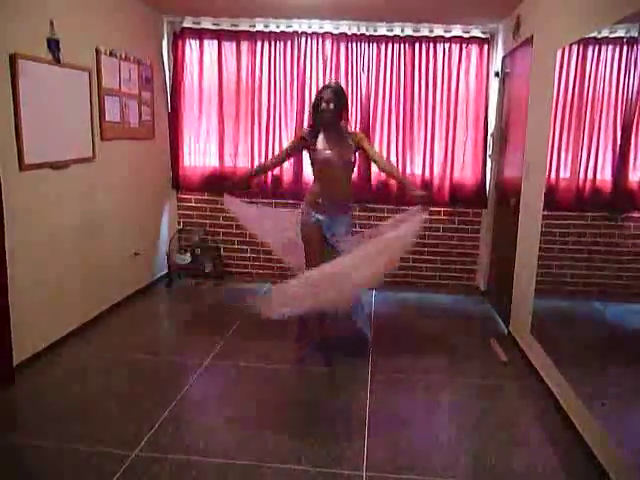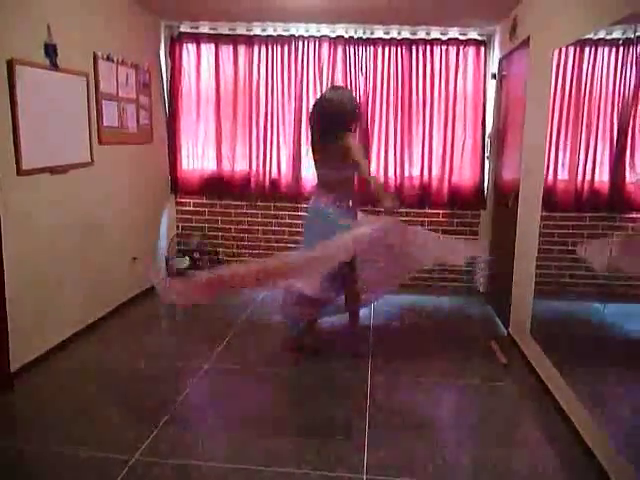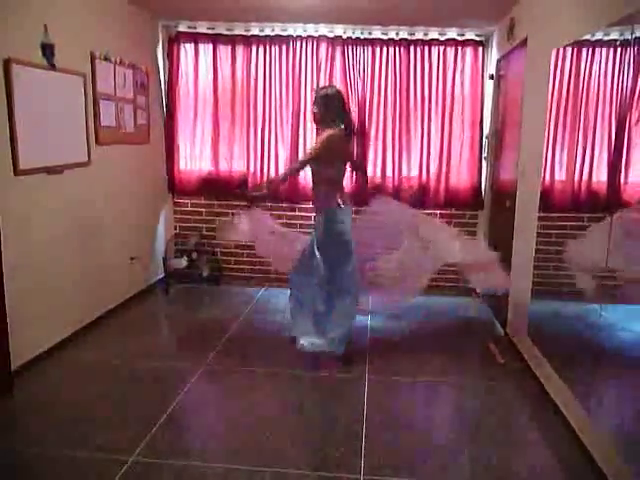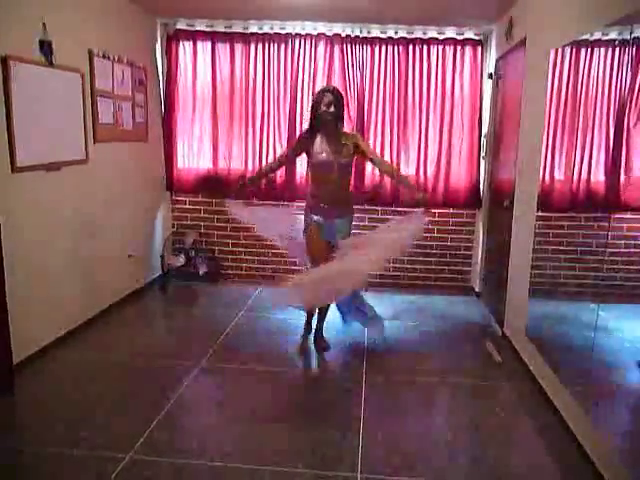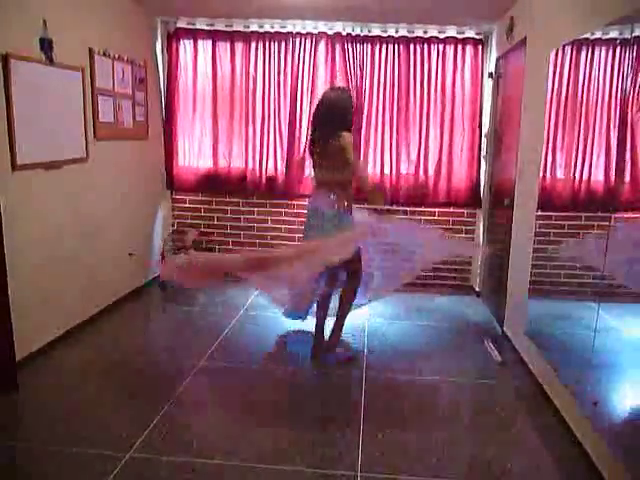
dt=0.4s
person 1, frame 1
left shoulder: (354, 138)
right shoulder: (310, 135)
left elbow: (381, 161)
right elbow: (277, 159)
left wrist: (408, 185)
right wrist: (243, 178)
left hip: (342, 214)
right hip: (315, 212)
left ankle: (319, 333)
right ankle: (305, 338)
person 1, frame 2
left shoulder: (317, 138)
right shoulder: (348, 139)
right elbow: (365, 171)
right wrist: (386, 199)
left hip: (318, 209)
right hip: (339, 212)
left knee: (321, 276)
right knee: (347, 276)
left ankle: (302, 334)
person 1, frame 3
left shoulder: (330, 137)
right shoulder: (340, 137)
left elbow: (299, 164)
right elbow: (357, 167)
left wrist: (267, 188)
right wrist: (368, 187)
left hip: (330, 211)
right hip: (334, 209)
left knee: (331, 276)
right knee: (320, 271)
left ankle: (336, 343)
right ankle: (328, 335)
person 1, frame 4
left shoulder: (352, 140)
right shoulder: (309, 138)
left elbow: (381, 163)
right elbow: (280, 162)
left wrist: (412, 188)
right wrist: (248, 181)
left hip: (342, 215)
right hip: (315, 213)
left ankle: (319, 330)
right ankle: (310, 323)
person 1, frame 5
left shoulder: (318, 138)
right shoulder: (344, 138)
right elbow: (357, 172)
right wrist: (376, 198)
left hip: (317, 206)
right hip: (336, 210)
left knee: (329, 276)
right knee: (353, 275)
left ankle: (319, 340)
right ankle: (333, 341)
